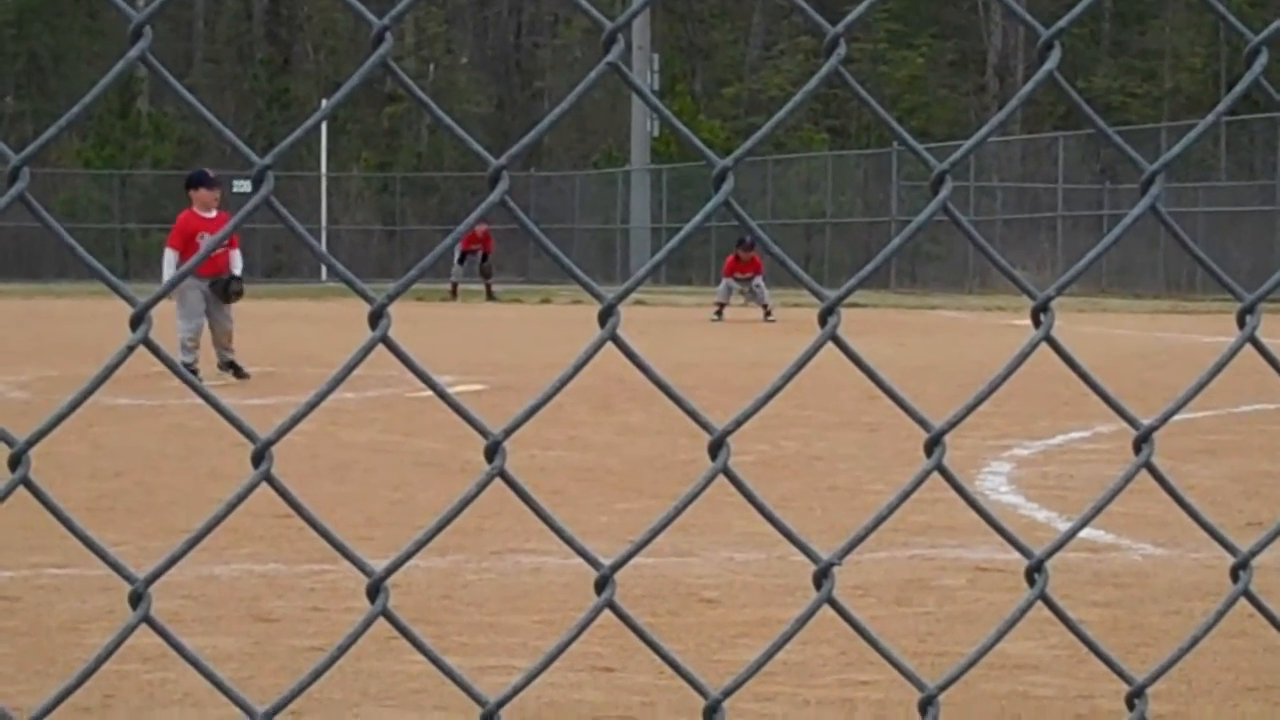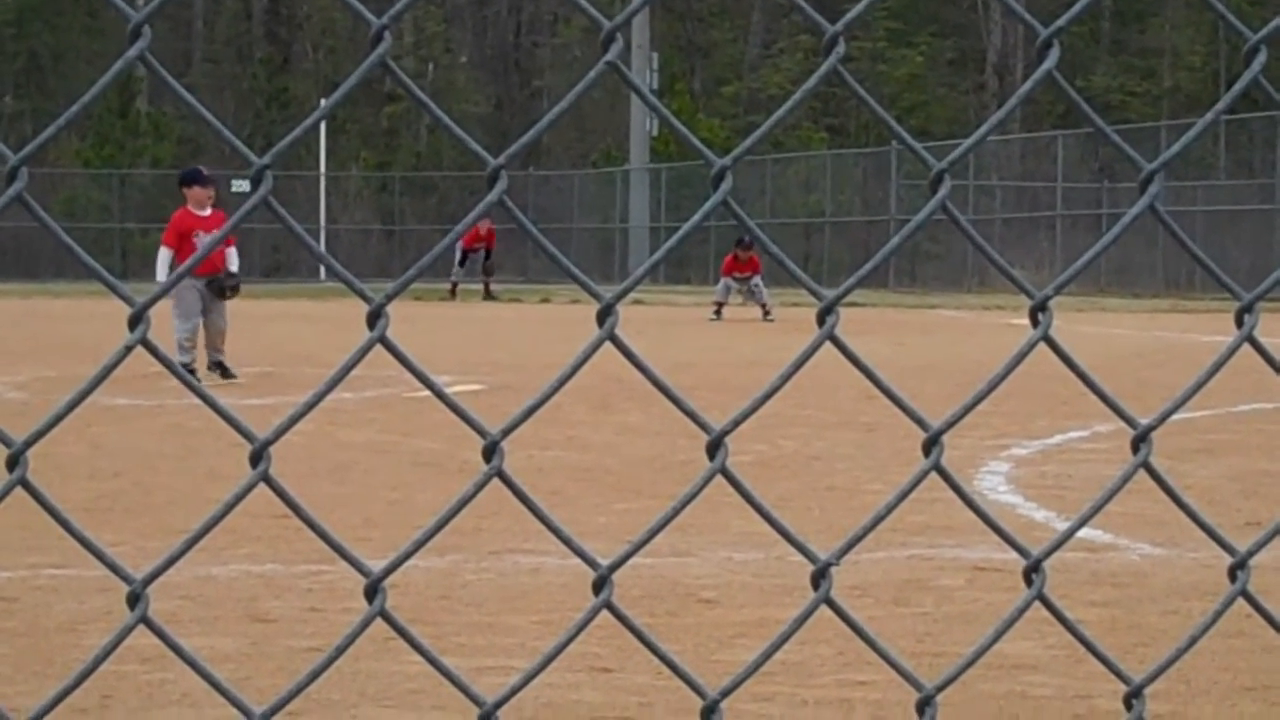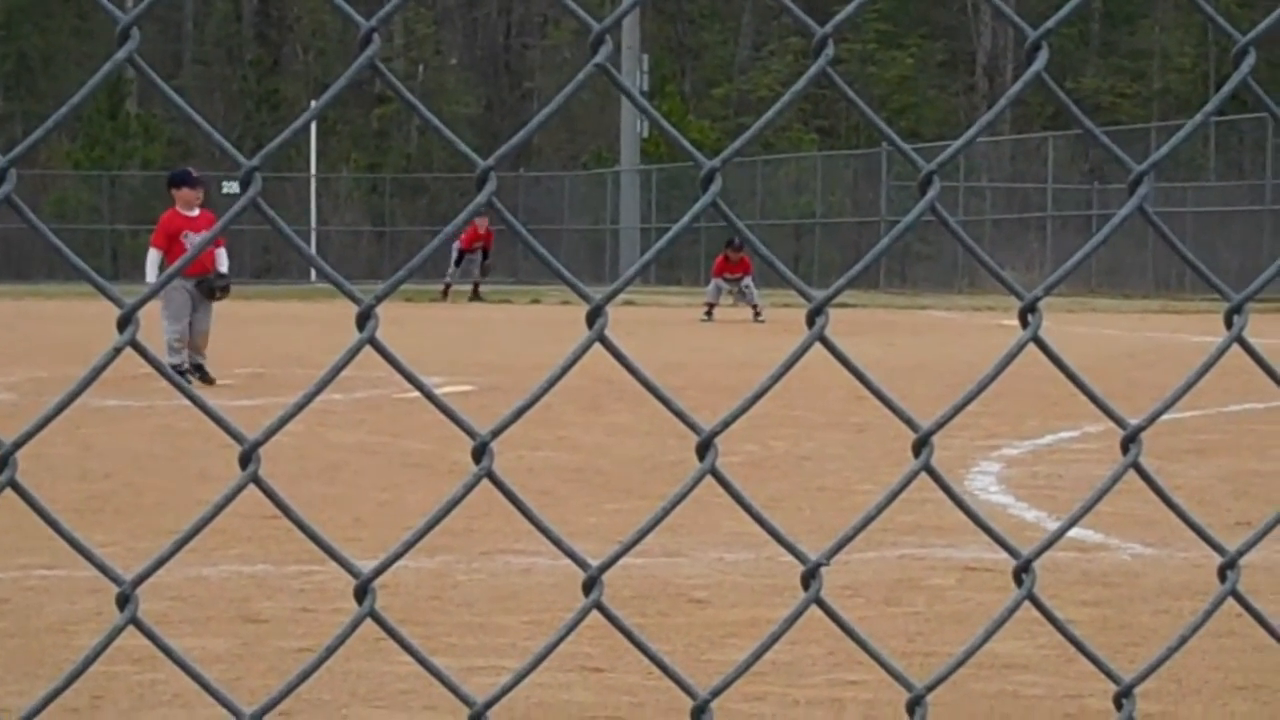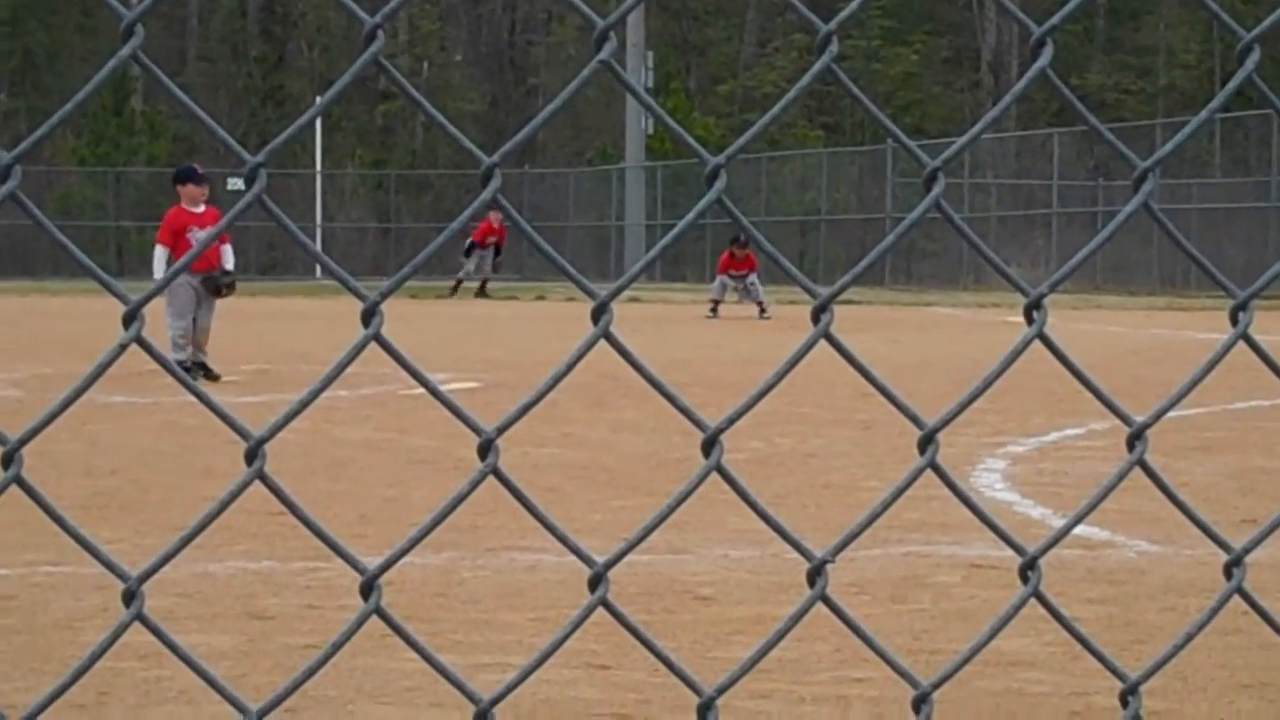
dt=0.1s
person 1, frame 1
left shoulder: (225, 219)
right shoulder: (185, 221)
left elbow: (234, 248)
right elbow: (171, 252)
left wrist: (236, 274)
right wrist: (168, 281)
left hip: (219, 280)
right hip: (192, 281)
left knee: (224, 323)
right knee: (192, 324)
left ankle: (227, 360)
right ankle: (189, 365)
person 1, frame 2
left shoulder: (220, 217)
right shoulder: (180, 219)
left elbow: (230, 246)
right elbow: (166, 249)
left wrist: (233, 272)
right wrist: (162, 279)
left hip: (215, 280)
right hip: (189, 280)
left knee: (218, 323)
right knee: (188, 324)
left ankle: (216, 360)
right ankle: (186, 365)
person 1, frame 3
left shoulder: (209, 217)
right shoulder: (168, 220)
left elbow: (219, 246)
right elbow: (155, 251)
left wrist: (222, 271)
right wrist: (151, 280)
left hip: (204, 281)
right hip: (178, 281)
left knee: (202, 325)
right knee: (178, 325)
left ankle: (197, 363)
right ankle: (176, 366)
person 1, frame 4
left shoulder: (214, 214)
right shoulder: (174, 216)
left elbow: (225, 243)
right elbow: (161, 247)
left wrist: (228, 269)
right wrist: (159, 277)
left hip: (209, 277)
right hip: (183, 277)
left knee: (204, 322)
right knee: (182, 322)
left ankle: (199, 361)
right ankle: (181, 363)
